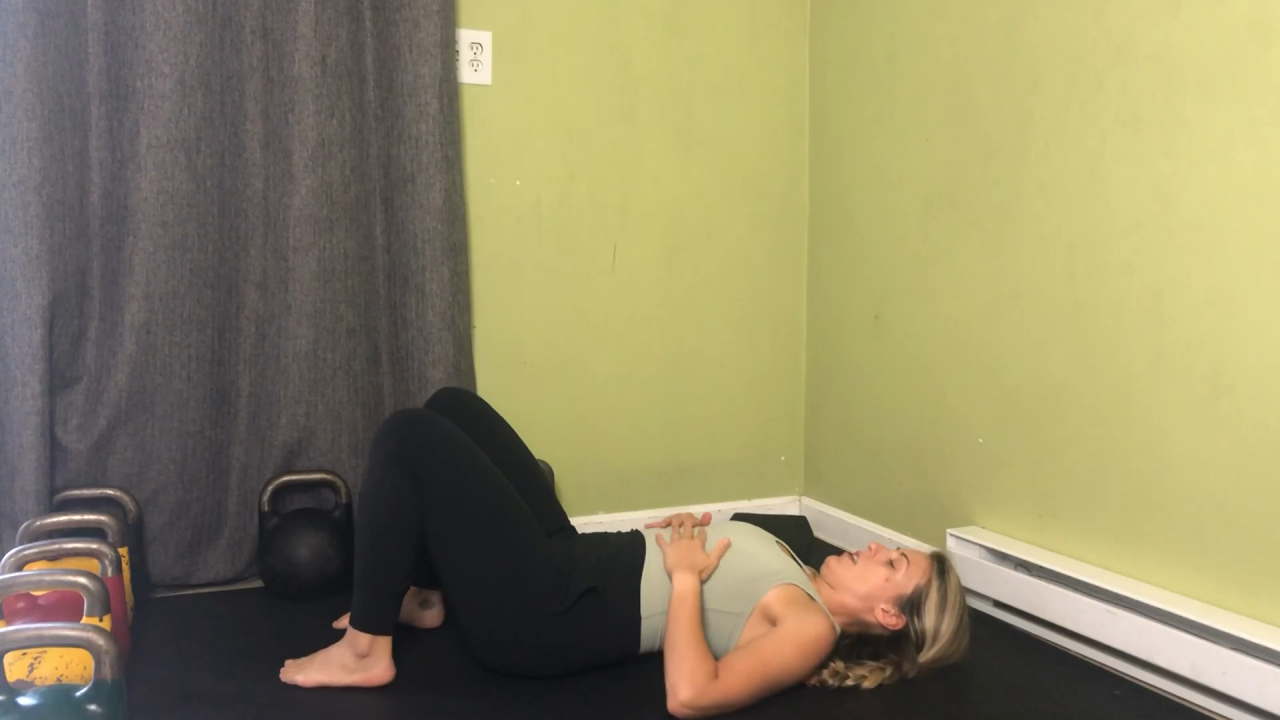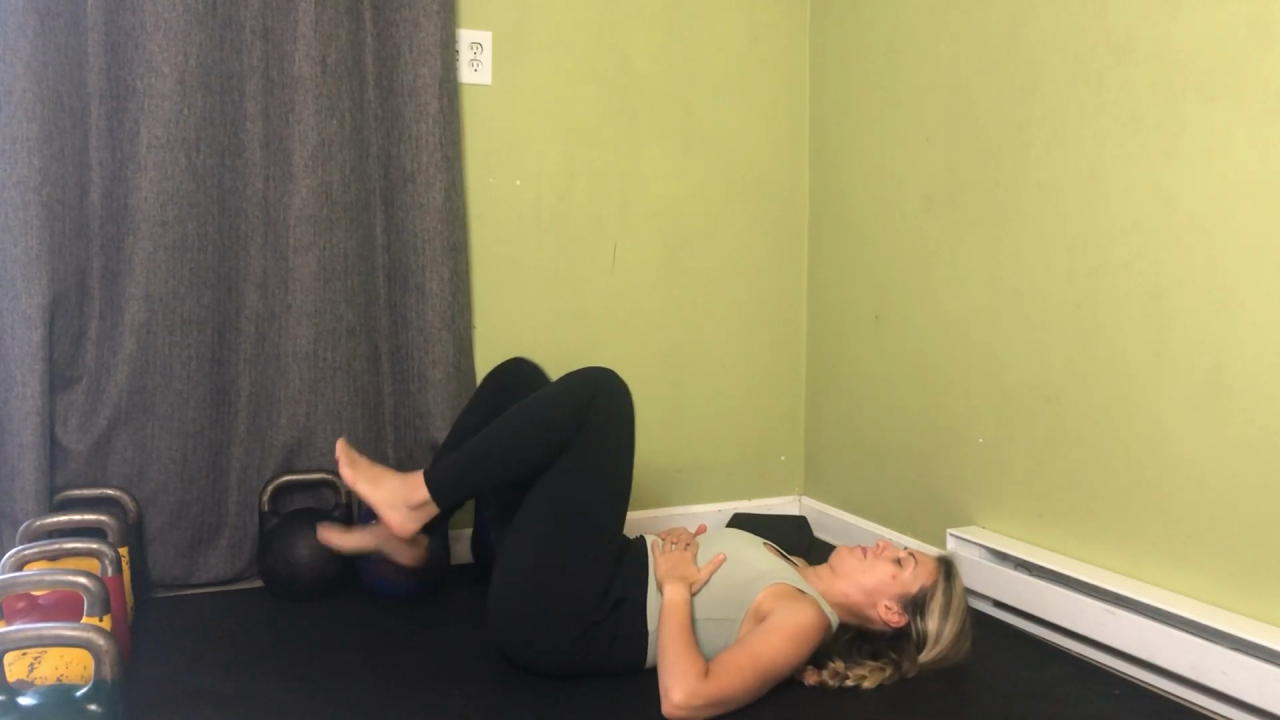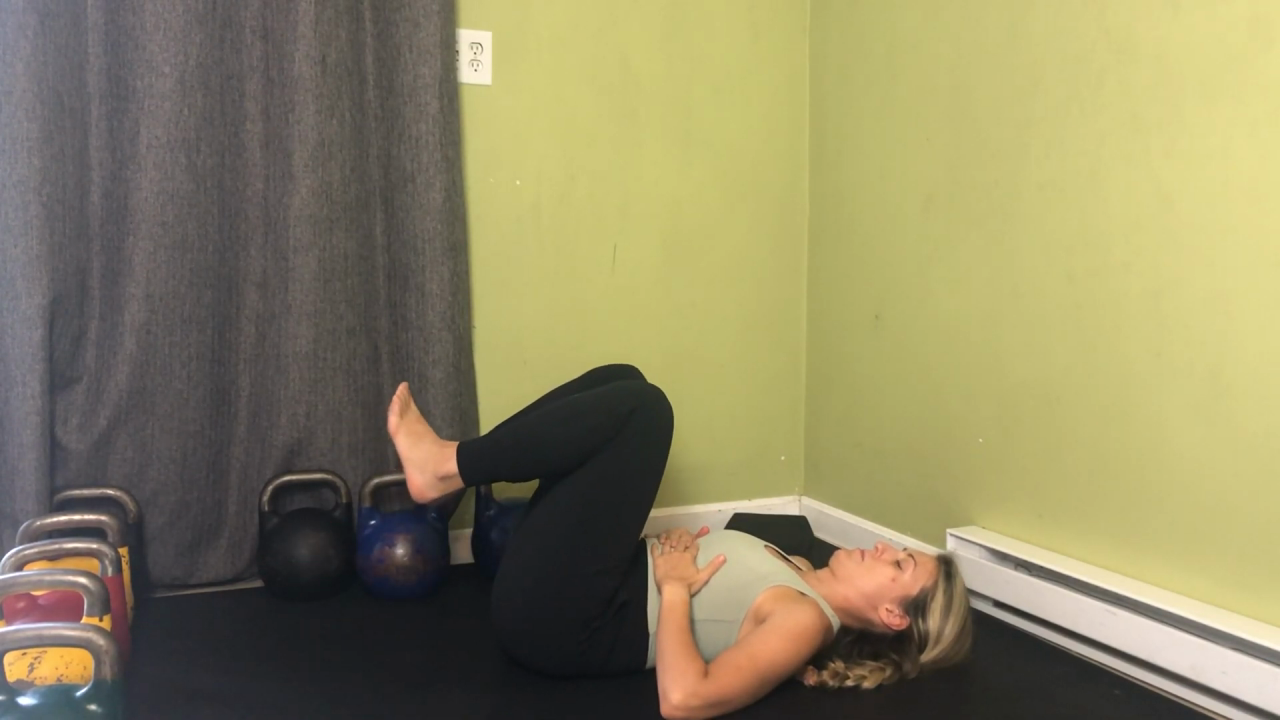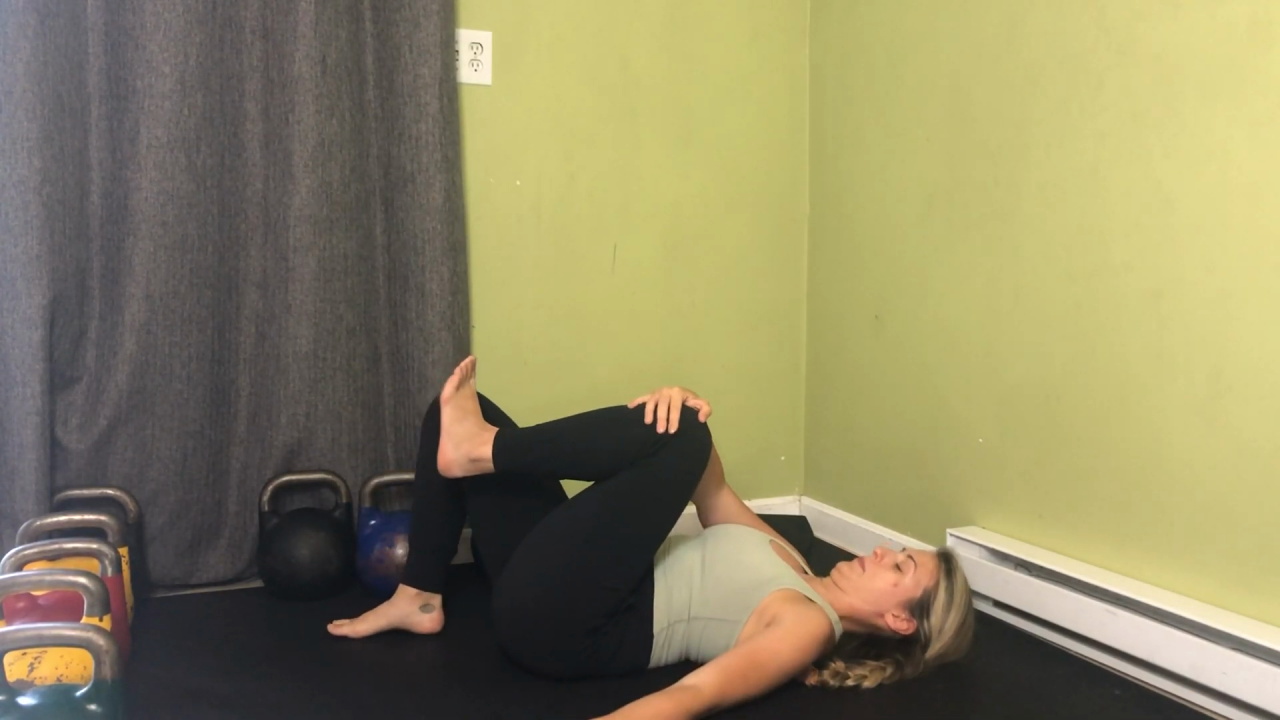
dt=1s
person 1, frame 1
left shoulder: (811, 630)
right shoulder: (800, 583)
left wrist: (685, 576)
right wrist: (681, 534)
left hip: (538, 616)
right hip: (570, 563)
left knee: (407, 437)
right knee: (451, 406)
left ankle: (366, 649)
right ankle: (422, 594)
person 1, frame 2
left shoulder: (804, 618)
right shoulder: (796, 576)
left wrist: (675, 586)
right wrist: (674, 550)
left hip: (554, 619)
right hip: (583, 585)
left knee: (598, 392)
right knee: (518, 375)
left ankle: (414, 501)
right ankle: (411, 517)
person 1, frame 3
left shoulder: (805, 621)
right shoulder: (798, 577)
left wrist: (673, 586)
right wrist: (672, 561)
left hip: (555, 616)
right hip: (587, 588)
left knee: (640, 409)
right knee: (622, 385)
left ankle: (447, 467)
right ankle: (455, 462)
person 1, frame 4
left shoulder: (808, 626)
right shoulder: (788, 563)
right elbow: (710, 490)
right wrist: (685, 405)
left hip: (558, 619)
right hip: (556, 585)
left knee: (677, 437)
right knee: (453, 413)
left ankle: (481, 449)
right ankle: (419, 599)
